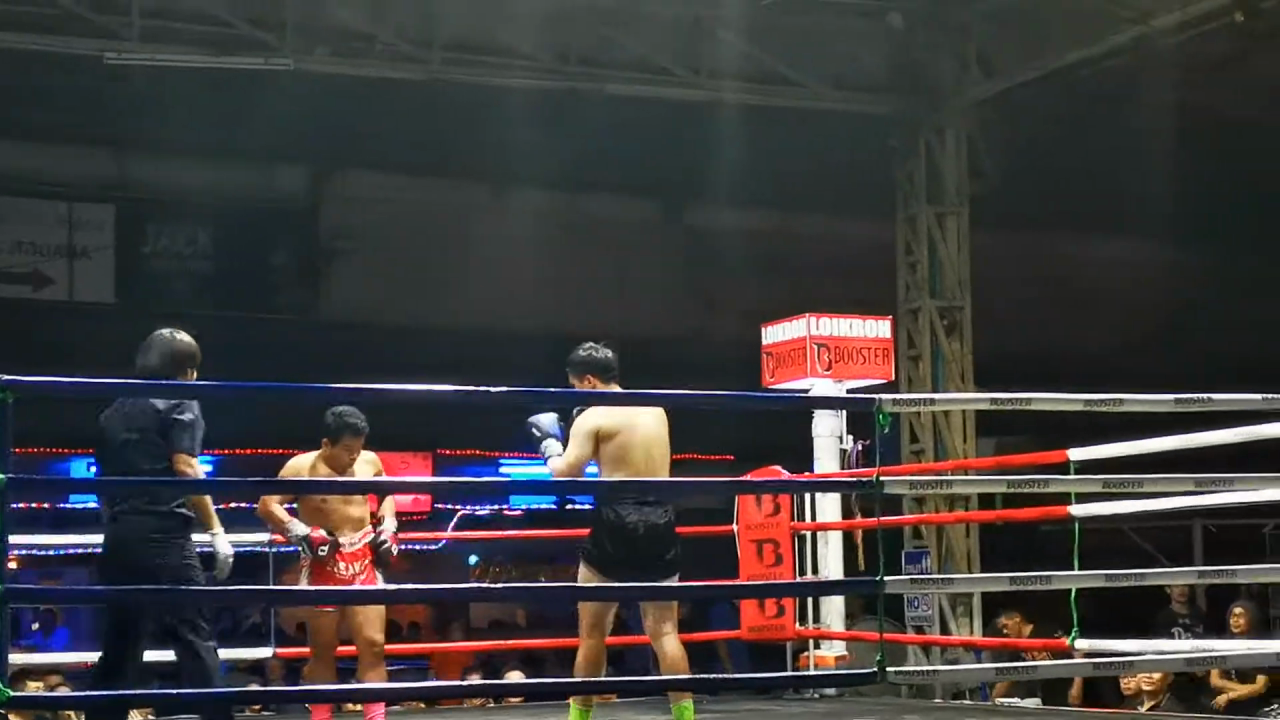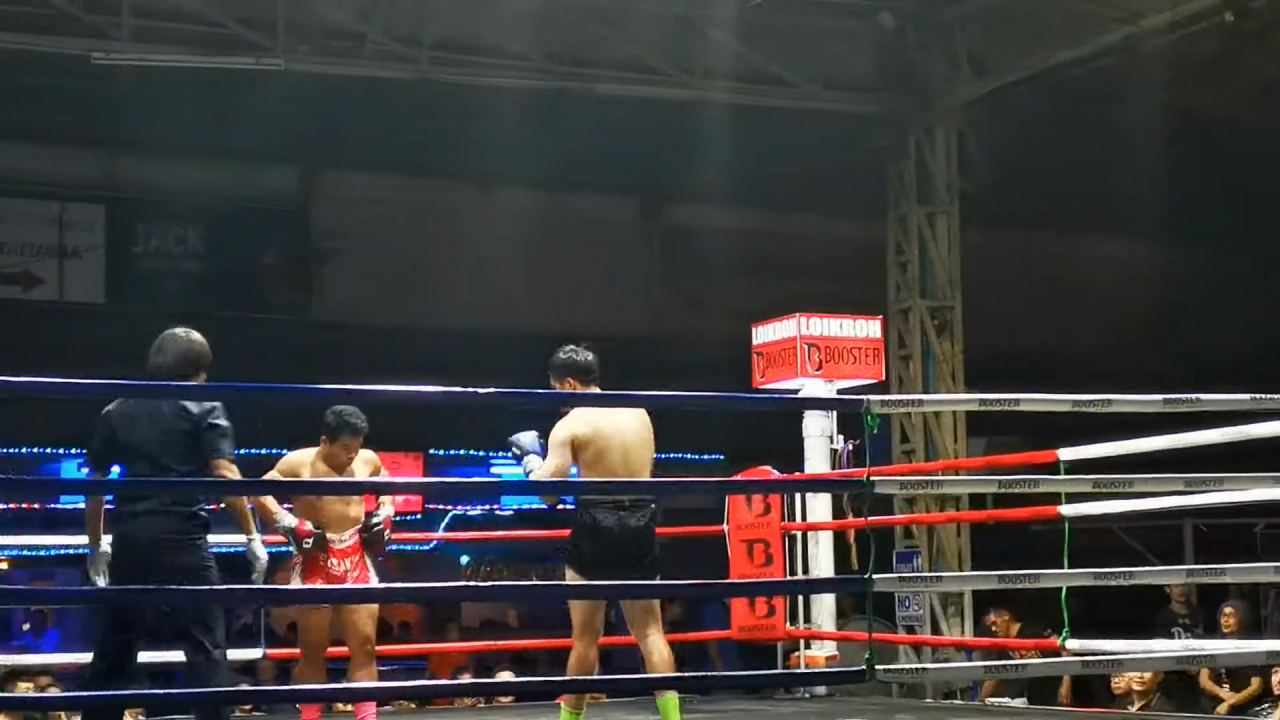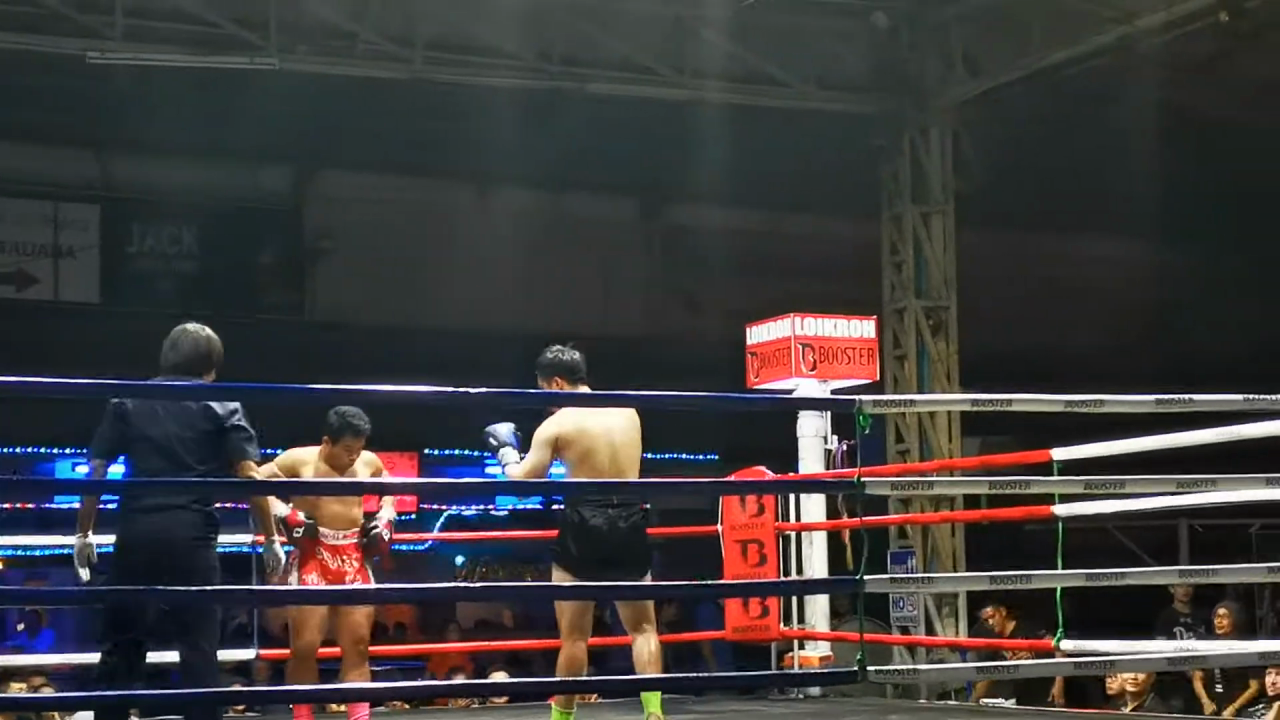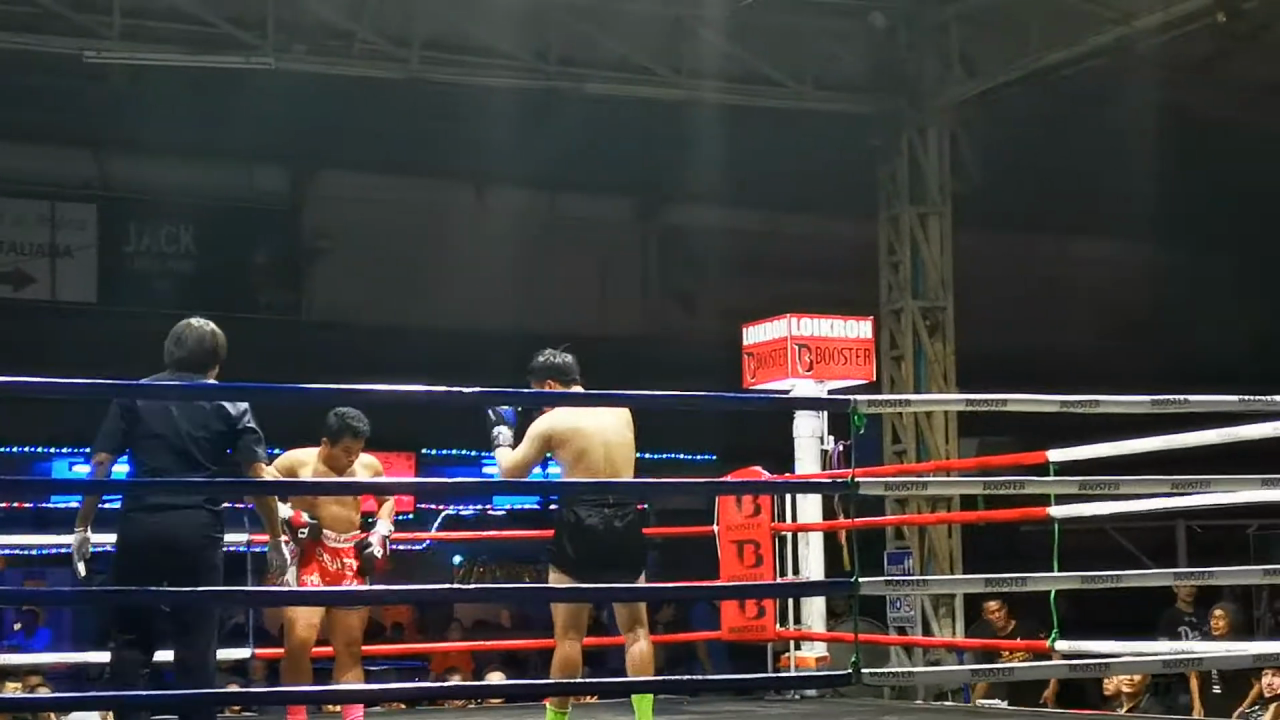
dt=0.1s
person 1, frame 1
left shoulder: (115, 410)
right shoulder: (181, 404)
left elbow: (103, 479)
right elbow: (185, 468)
right wrist: (215, 531)
left hip: (122, 536)
right hip: (163, 535)
left knee: (120, 644)
right knee: (195, 640)
person 1, frame 2
left shoulder: (118, 409)
right shoulder: (204, 405)
left elbow: (95, 479)
right elbow: (224, 473)
left wrist: (96, 543)
right wrist: (252, 537)
left hip: (130, 535)
right hip: (180, 534)
left knee: (115, 645)
right knee: (204, 645)
person 1, frame 3
left shoulder: (126, 402)
right shoulder: (221, 407)
left elbow: (96, 470)
right elbow: (249, 475)
left wrist: (83, 534)
left hip: (136, 531)
right hip: (191, 533)
left knee: (122, 642)
right knee: (199, 646)
person 1, frame 4
left shoulder: (133, 395)
right shoulder: (231, 404)
left elbow: (101, 464)
right elbow: (259, 476)
left wrist: (83, 526)
right wrist: (275, 539)
left hip: (141, 527)
right hip: (198, 530)
left knee: (131, 638)
right knee: (196, 645)
person 2, frame 1
left shoulder: (592, 418)
right shoulder: (655, 411)
left elbow: (565, 478)
left wrist: (550, 444)
left hip: (616, 525)
right hip: (660, 524)
left knee: (593, 634)
right knee: (664, 633)
person 2, frame 2
left shoulder: (570, 426)
right shoulder: (638, 413)
left wrist: (530, 459)
left hip: (596, 528)
right hip: (640, 525)
left knee: (585, 637)
right knee: (650, 631)
person 2, frame 3
left shoulder: (556, 426)
right shoulder: (627, 411)
left elbow: (522, 484)
left wrist: (505, 451)
left hip: (584, 527)
right hip: (630, 525)
left knee: (574, 637)
right knee: (644, 628)
person 2, frame 4
left shoulder: (550, 422)
right shoulder: (620, 410)
left elbow: (509, 474)
left wrist: (501, 432)
left hip: (580, 525)
right hip: (625, 524)
left knee: (568, 636)
right knee: (636, 632)
person 3, frame 1
left shoulder: (370, 462)
right shoulder: (301, 467)
left elbow: (387, 494)
right elbow: (267, 505)
left wrist: (388, 527)
right wrist: (302, 533)
left hip: (364, 561)
right hip: (323, 565)
left knee: (373, 645)
right knee: (323, 649)
person 3, frame 2
left shoulder: (368, 461)
right shoulder: (298, 462)
right elbow: (259, 493)
left wrist: (385, 514)
right wrist: (288, 522)
left hip: (356, 559)
right hip: (314, 561)
left knee: (363, 644)
right knee: (313, 649)
person 3, frame 3
left shoulder: (369, 463)
right shoulder: (299, 459)
left elbow: (389, 490)
left wrist: (386, 518)
right wrist: (283, 513)
left hip: (354, 560)
right hip: (312, 559)
left knee: (357, 645)
right knee: (304, 648)
person 3, frame 4
left shoulder: (369, 465)
right shoulder: (297, 460)
left elbow: (388, 497)
left wrist: (381, 531)
right wrist: (285, 515)
left hip: (352, 561)
right hip: (308, 558)
left knee: (349, 648)
right knee: (299, 643)
